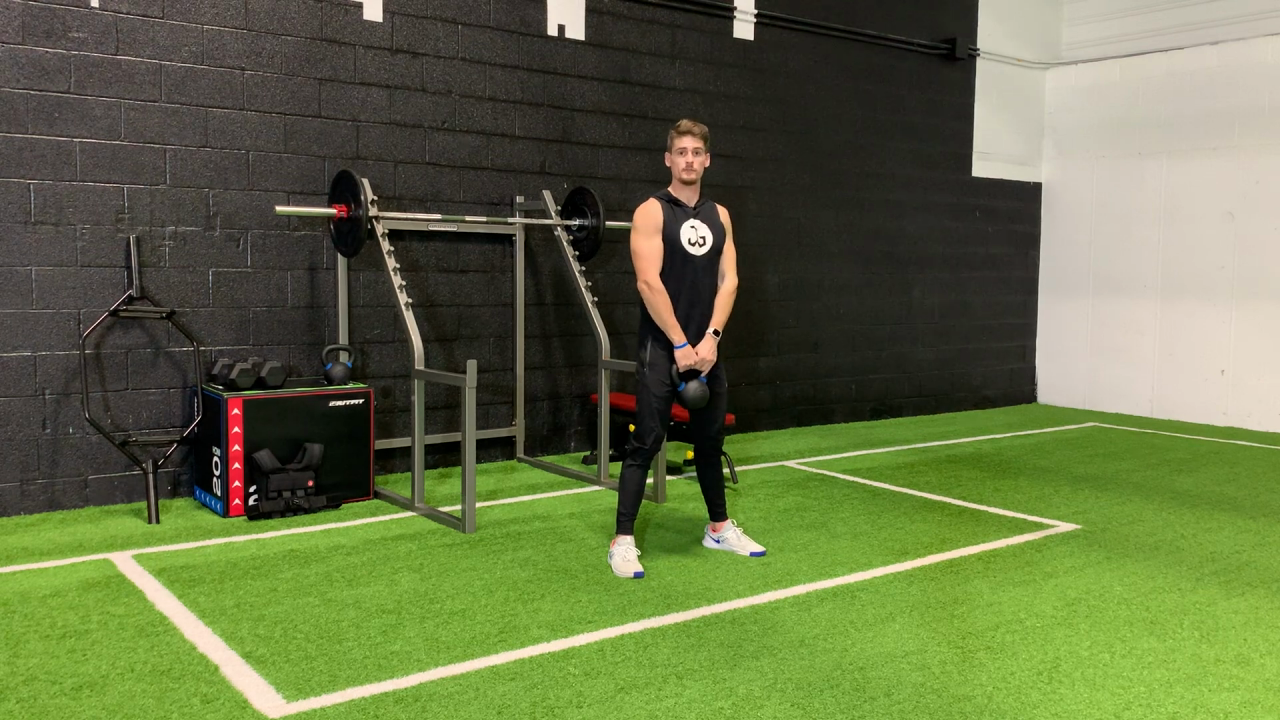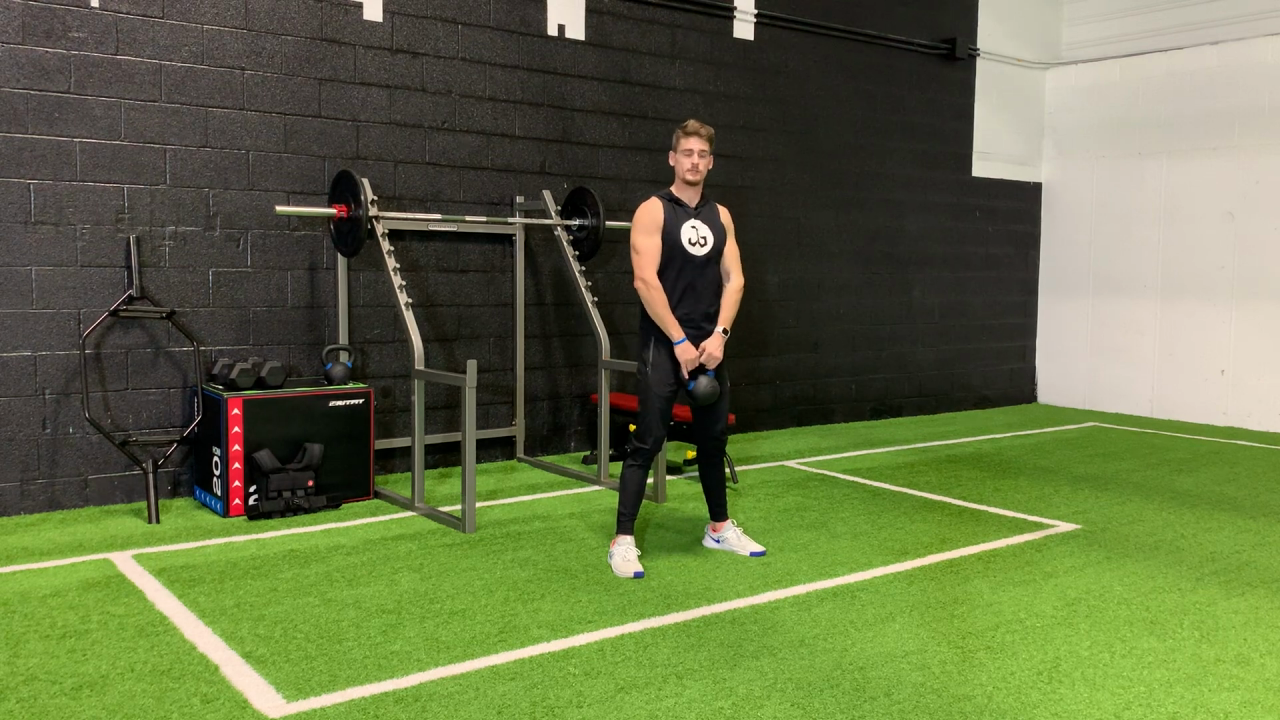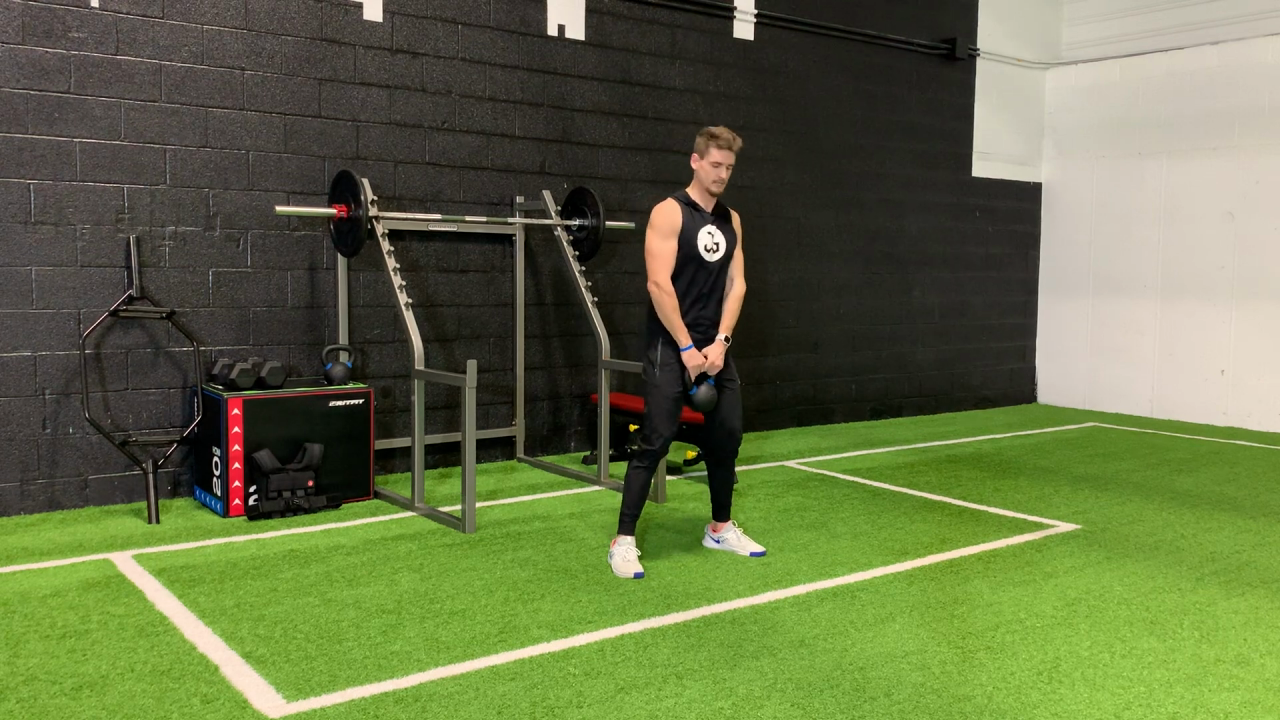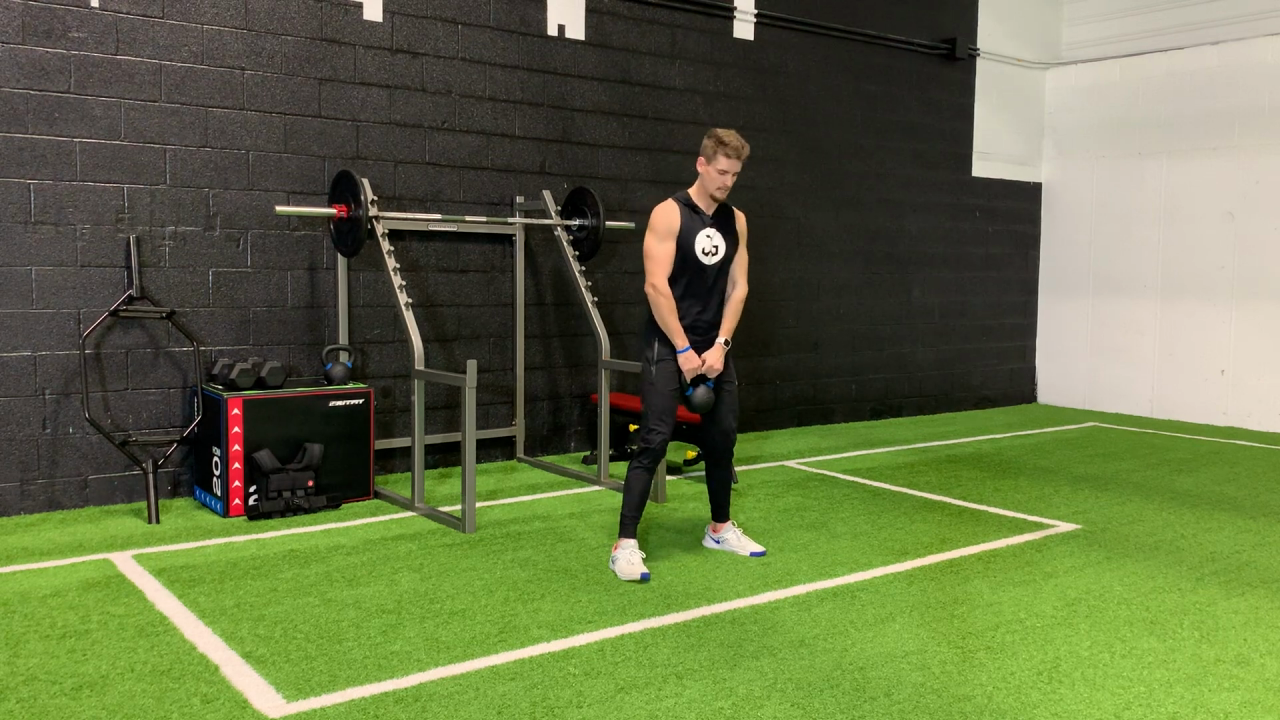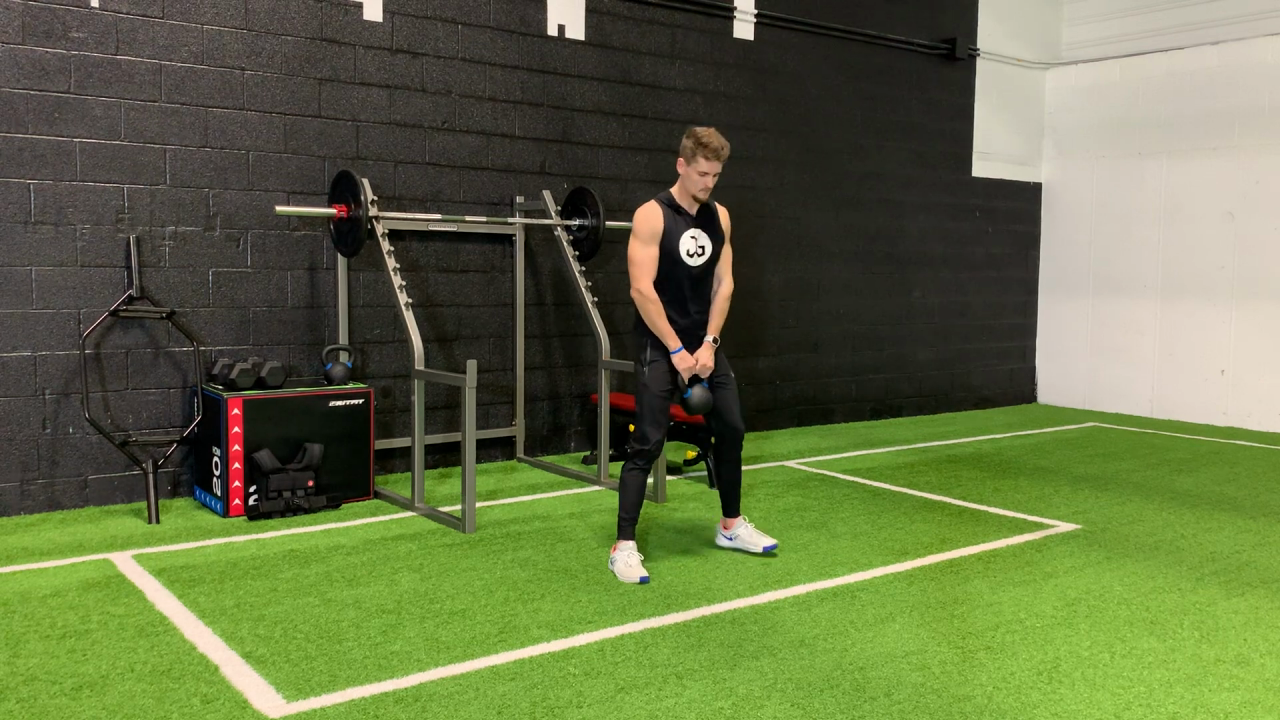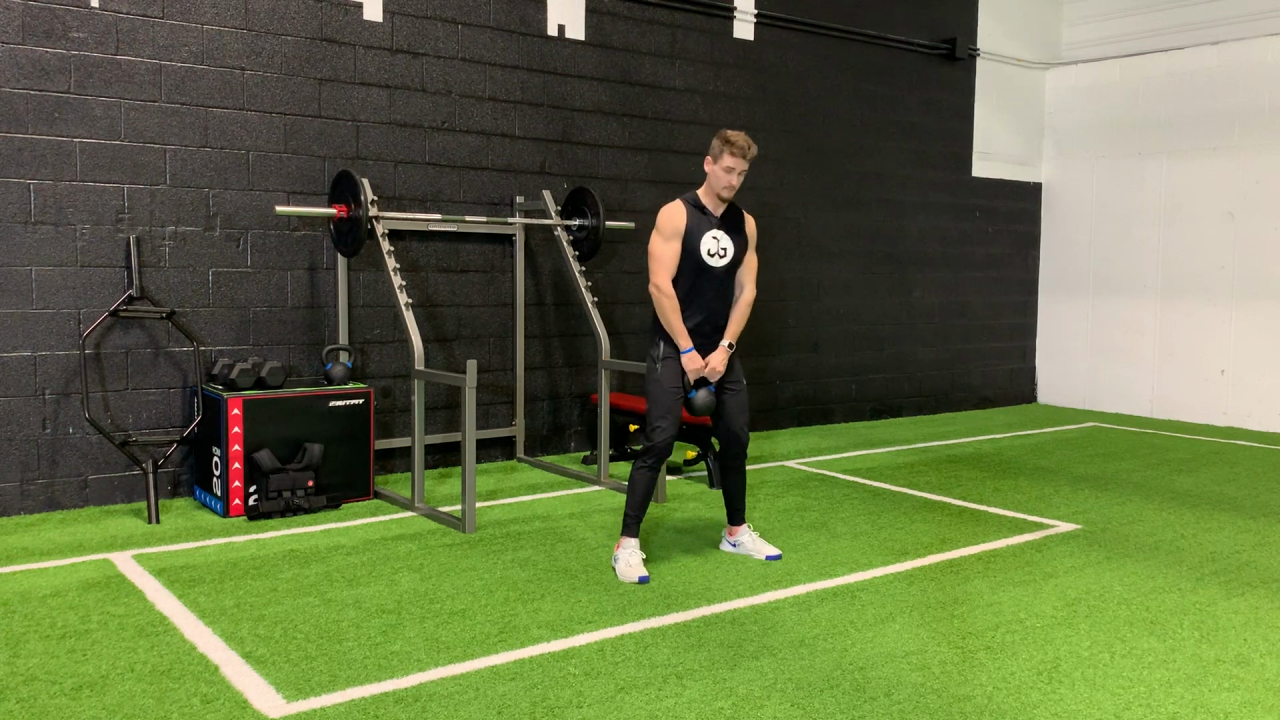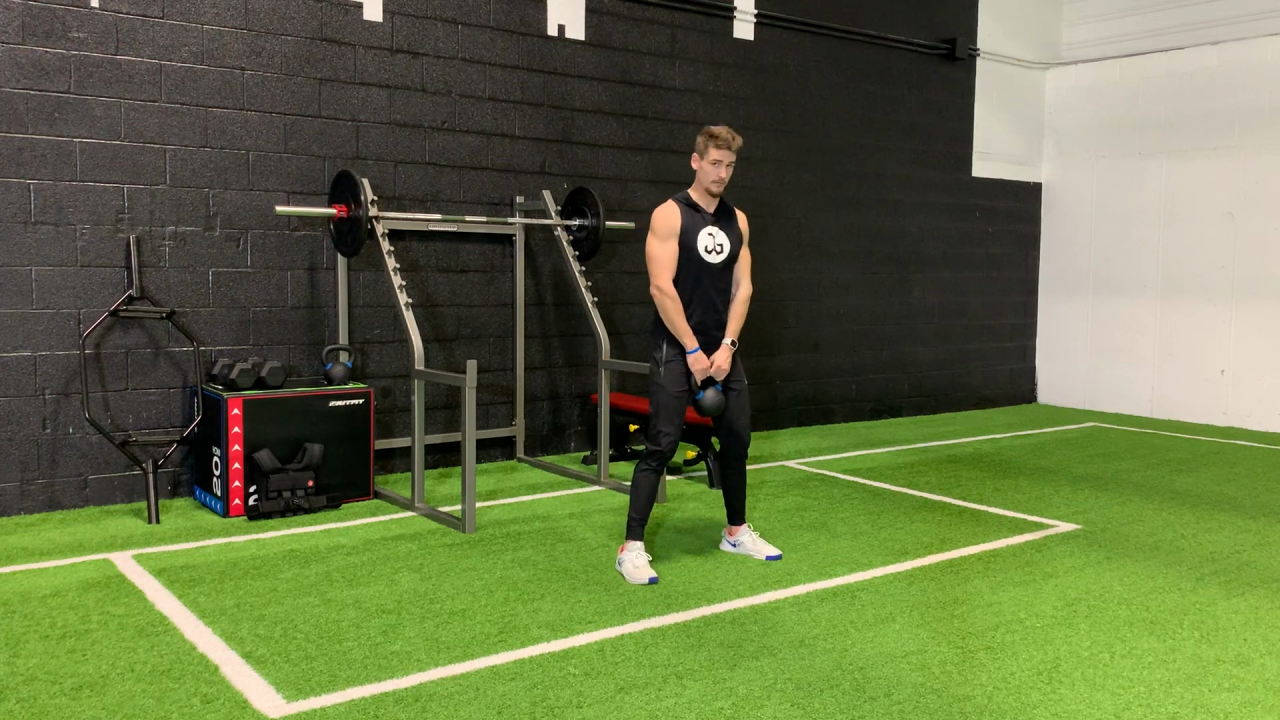
dt=0.3s
person 1, frame 1
left shoulder: (719, 215)
right shoulder: (652, 212)
left elbow: (728, 280)
right elbow: (649, 281)
left wrist: (710, 338)
right wrist: (679, 344)
left hip: (705, 346)
right hip: (661, 346)
left knee: (710, 440)
right knee: (645, 442)
left ankle: (720, 528)
right ankle: (622, 541)
person 1, frame 2
left shoulder: (721, 215)
right shoulder: (653, 211)
left elbow: (734, 279)
right elbow: (645, 280)
left wrist: (719, 335)
right wrist: (679, 341)
left hip: (710, 345)
right hip: (663, 346)
left knee: (714, 439)
right knee: (647, 442)
left ankle: (720, 528)
right ankle: (623, 541)
person 1, frame 3
left shoulder: (732, 219)
right shoulder: (669, 212)
left elbow: (736, 284)
right elbow: (658, 283)
left wrist: (720, 342)
right wrist: (686, 347)
left hip: (714, 344)
right hip: (670, 344)
left knee: (727, 436)
right knee: (656, 441)
left ankle: (720, 528)
right ankle: (624, 539)
person 1, frame 4
left shoulder: (736, 220)
right shoulder: (669, 213)
left elbow: (738, 287)
right elbow: (656, 285)
left wrist: (720, 345)
right wrist: (683, 349)
left hip: (713, 346)
right hip: (668, 343)
left knee: (722, 438)
right knee: (655, 439)
left ankle: (720, 528)
right ankle: (626, 543)
person 1, frame 5
left shoulder: (720, 216)
right shoulder: (652, 215)
left elbow: (724, 283)
right elbow: (641, 289)
left wrist: (709, 344)
right wrist: (676, 350)
left hip: (704, 343)
right hip: (660, 346)
left knee: (730, 430)
right knee: (648, 444)
left ankle: (731, 524)
right ankle: (624, 546)
person 1, frame 6
left shoulder: (746, 224)
right shoulder: (676, 214)
left elbow: (746, 290)
right elbow: (660, 285)
left wrist: (725, 348)
right wrist: (686, 350)
left hip: (720, 348)
right hip: (673, 346)
left knee: (735, 440)
right knee: (659, 440)
left ankle: (736, 531)
right ankle: (628, 543)
person 1, frame 7
left shoulder: (737, 220)
right shoulder: (670, 214)
left elbow: (743, 286)
right elbow: (661, 286)
left wrist: (727, 346)
right wrist: (692, 350)
left hip: (722, 348)
right hip: (676, 348)
left knee: (736, 440)
right knee: (661, 445)
left ankle: (736, 531)
right ankle: (632, 547)
